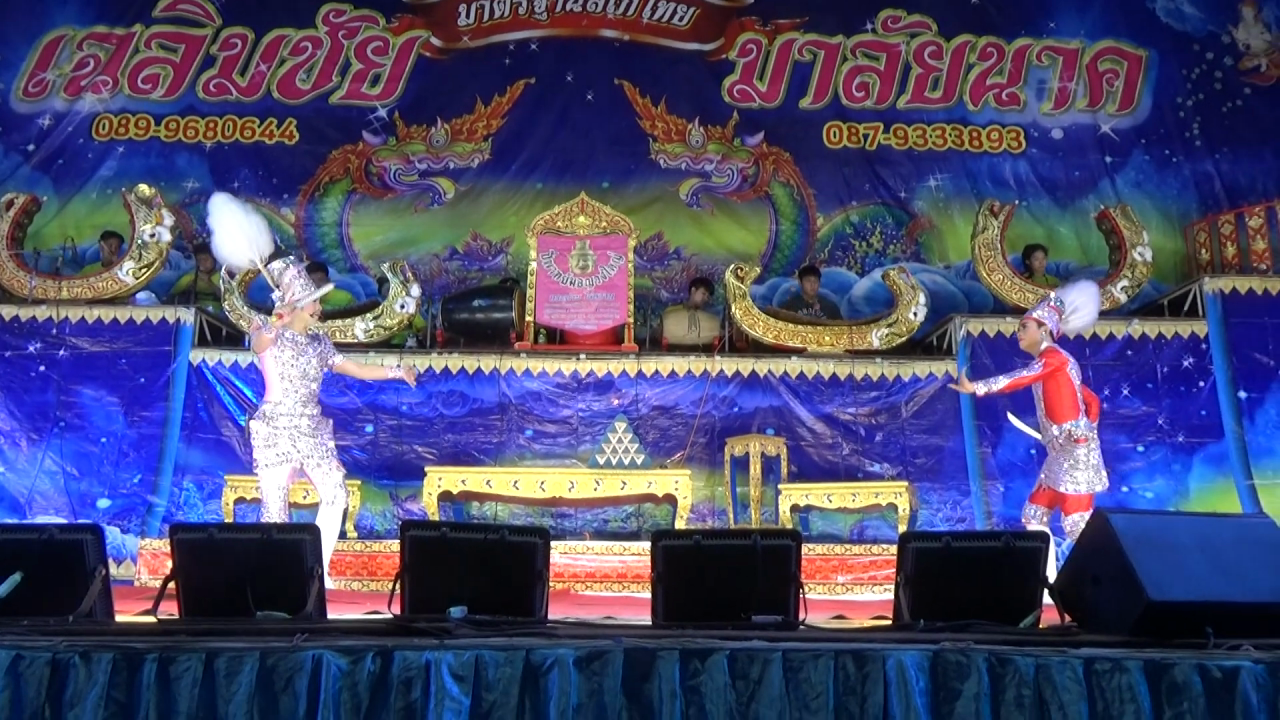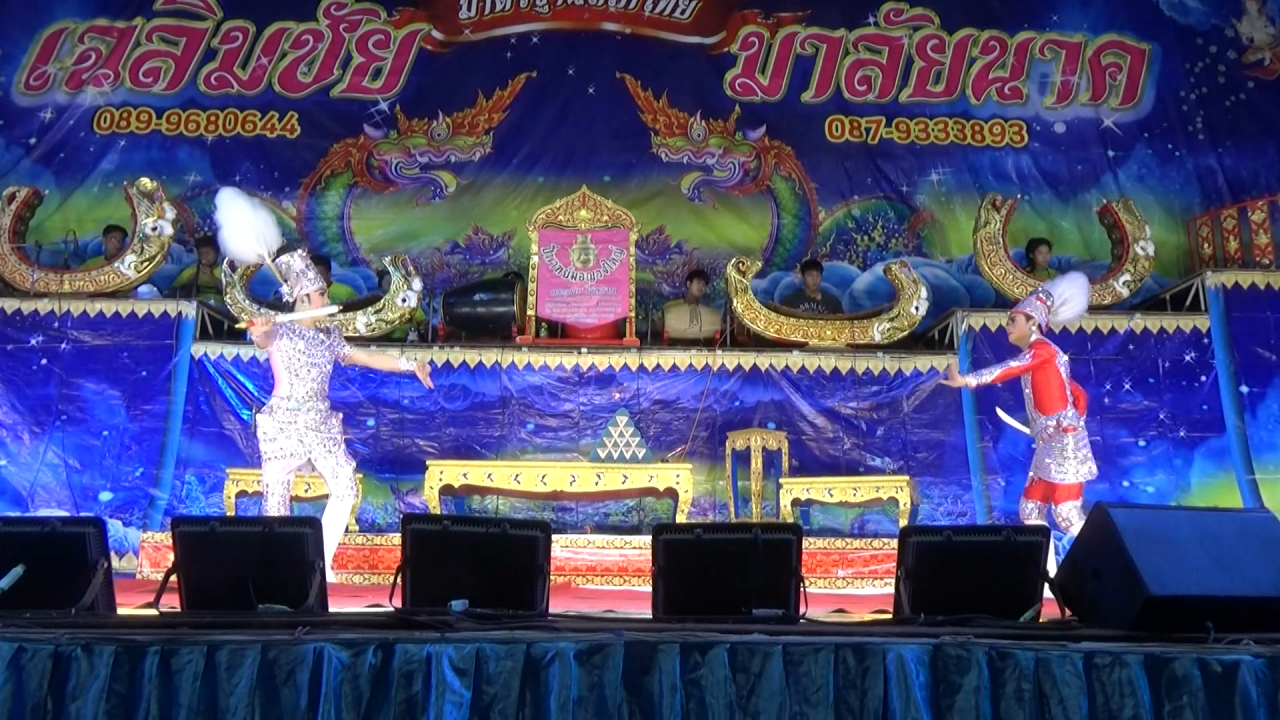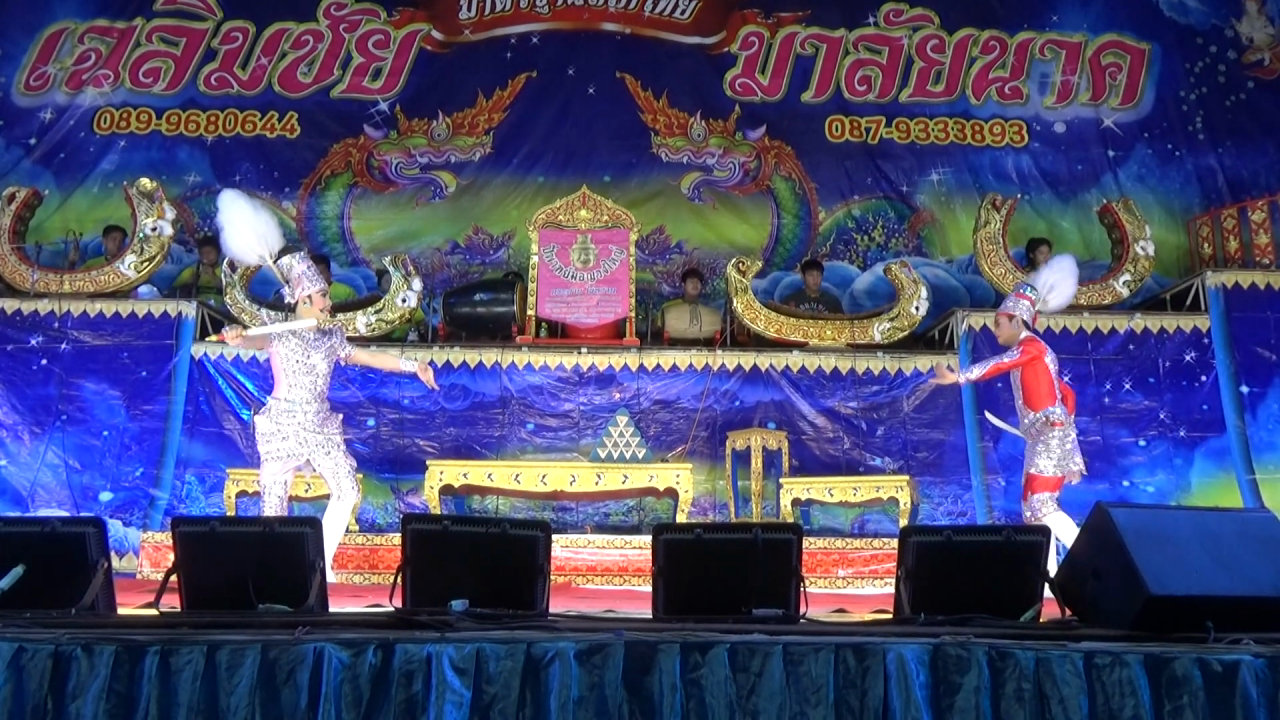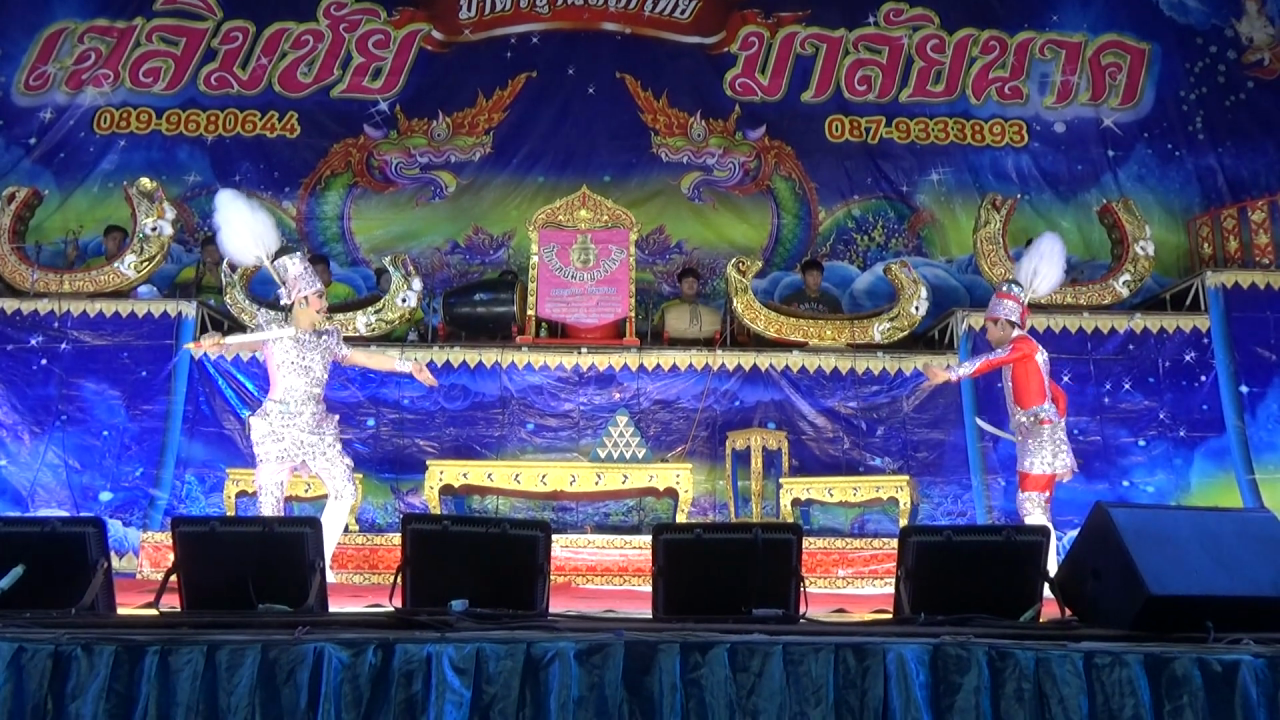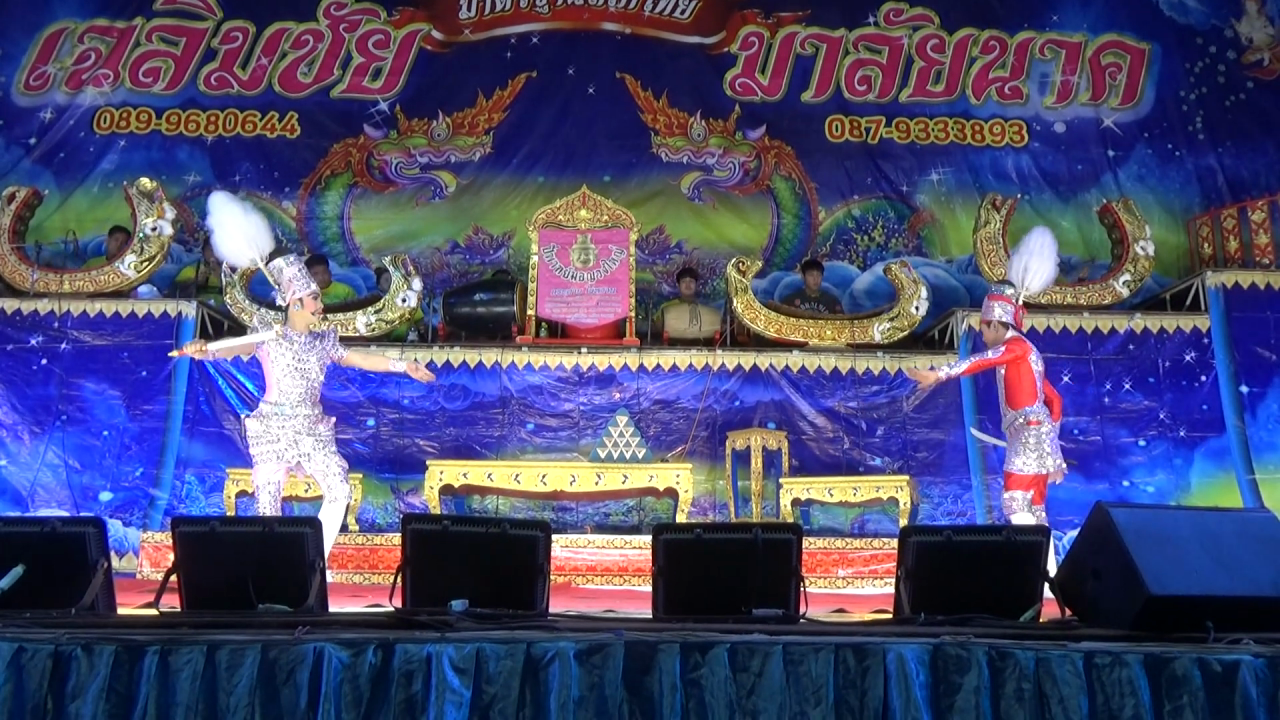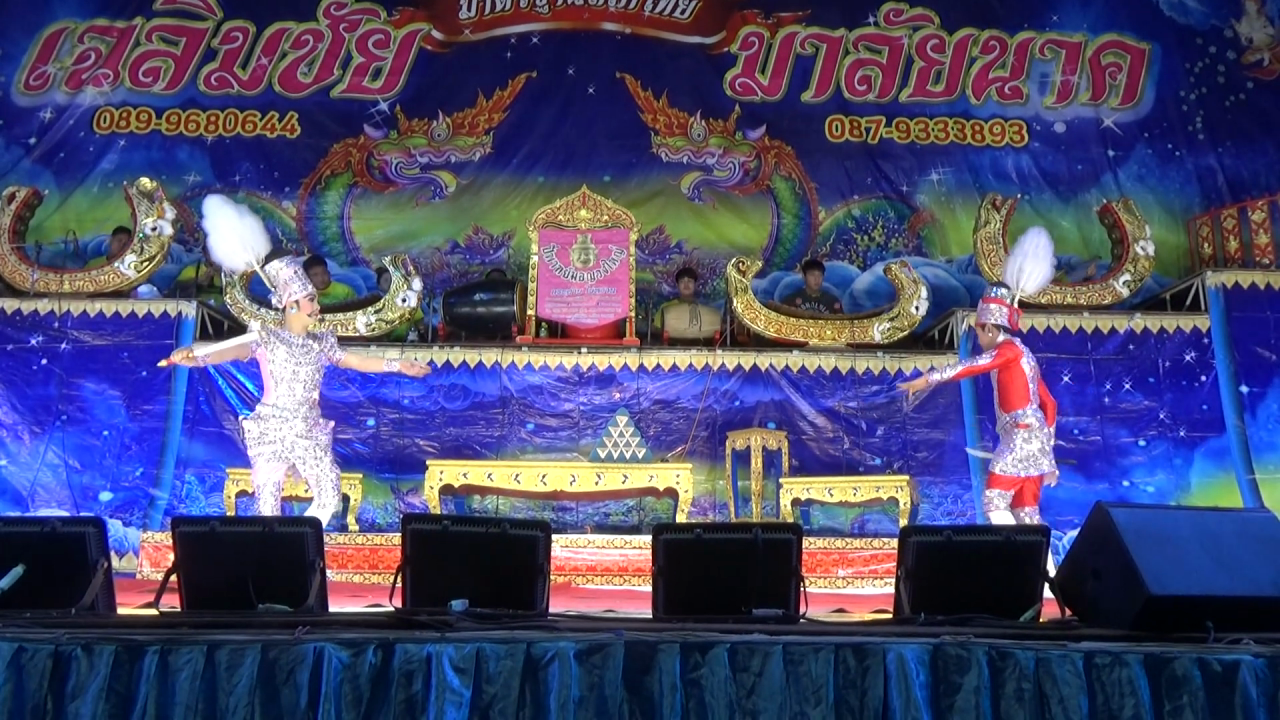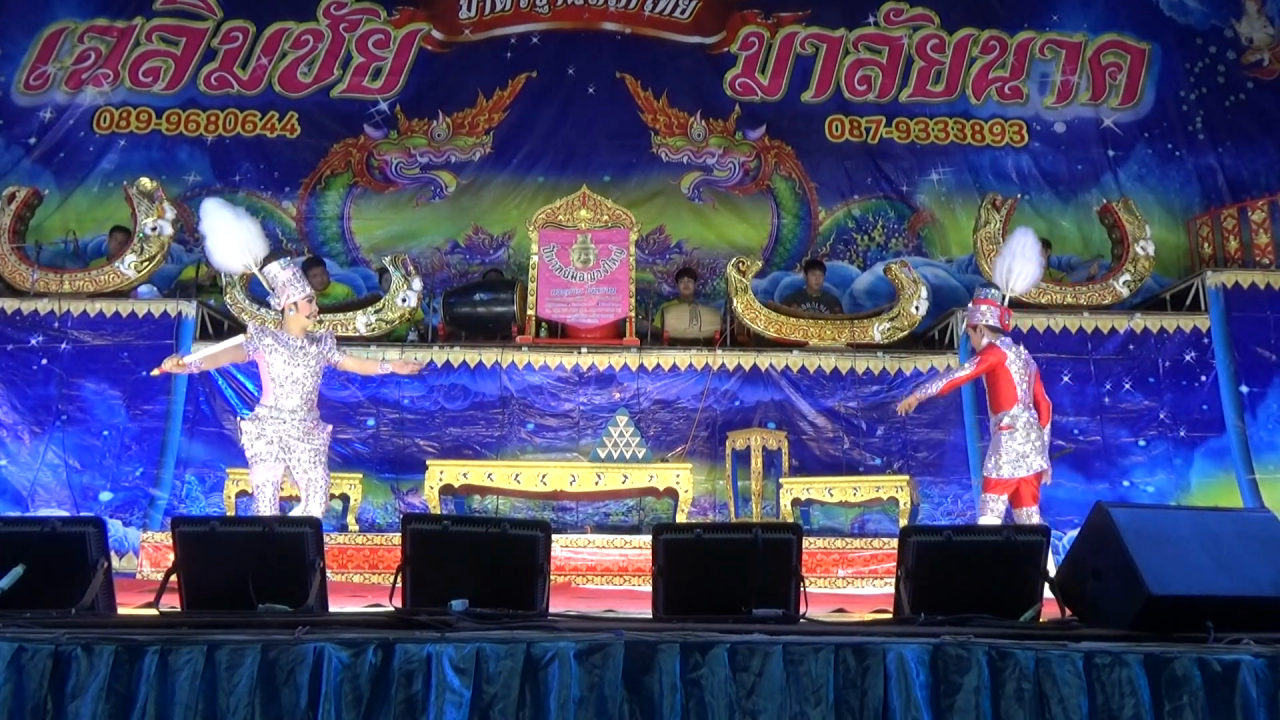
dt=0.2s
person 1, frame 1
left shoulder: (319, 343)
right shoulder: (274, 337)
left elbow: (355, 369)
right elbow: (259, 345)
left wrist: (397, 372)
right wrist: (273, 328)
left hip: (313, 430)
right hip: (276, 430)
left knee: (335, 495)
right knee: (274, 506)
left ankle: (318, 569)
person 1, frame 2
left shoulder: (331, 337)
right shoulder: (282, 329)
left elbow: (369, 358)
right elbow: (264, 339)
left wrist: (411, 365)
right wrist: (259, 331)
left hip: (322, 424)
right hip: (285, 424)
left knee: (345, 488)
right knee: (276, 498)
left ankle: (322, 561)
person 1, frame 3
left shoulder: (331, 337)
right shoulder: (279, 332)
left elbow: (371, 358)
right elbow: (257, 341)
left wrist: (413, 366)
right wrist: (239, 337)
left hip: (321, 426)
right hip: (284, 425)
left knee: (346, 489)
right knee: (274, 498)
left ankle: (322, 561)
person 1, frame 4
left shoulder: (328, 339)
right shoulder: (274, 332)
left elbow: (366, 358)
right elbow: (247, 342)
left wrist: (410, 366)
right wrist: (220, 344)
left hip: (317, 428)
right hip: (279, 427)
left knee: (345, 489)
right knee: (271, 499)
left ankle: (321, 561)
person 1, frame 5
left shoulder: (324, 341)
right shoulder: (268, 335)
left elbow: (361, 359)
right elbow: (238, 346)
left wrist: (403, 365)
right wrist: (206, 350)
left hip: (312, 430)
right hip: (274, 430)
left knee: (340, 491)
right knee: (268, 503)
person 1, frame 6
left shoulder: (322, 343)
right shoulder: (266, 339)
left elbow: (358, 361)
right elbow: (232, 351)
left wrist: (397, 366)
right wrist: (195, 358)
left hip: (310, 433)
right hip: (271, 433)
left knee: (330, 498)
right knee: (268, 508)
person 1, frame 7
left shoulder: (321, 344)
right shoulder: (264, 341)
left elbow: (353, 363)
right elbow: (228, 355)
left wrist: (390, 366)
right wrist: (188, 365)
left hip: (308, 436)
right hip: (269, 433)
left knee: (316, 505)
right knee: (266, 508)
person 2, frame 1
left shoulder: (1054, 357)
right shoulder: (1051, 365)
left elbow: (1021, 377)
right elbow: (1092, 401)
left wrist: (977, 388)
right wrist: (1087, 434)
left hip: (1075, 453)
right hip: (1061, 454)
left knee: (1076, 524)
right knee: (1034, 514)
right ankle: (1050, 581)
person 2, frame 2
left shoulder: (1043, 349)
right shoulder: (1039, 358)
left elbow: (1009, 369)
right elbow: (1080, 395)
left wrist: (968, 380)
right wrist: (1073, 430)
left hip: (1063, 443)
right hip: (1050, 445)
left knee: (1067, 514)
right knee: (1031, 509)
right ankle: (1048, 575)
person 2, frame 3
left shoulder: (1033, 346)
right shoulder: (1028, 354)
left elbow: (999, 364)
right elbow: (1068, 394)
left wrist: (958, 377)
right wrist: (1064, 429)
left hip: (1051, 439)
right hip: (1042, 441)
left knee: (1042, 506)
right knee: (1034, 510)
right ankle: (1051, 574)
person 2, frame 4
left shoulder: (1024, 344)
right shoulder: (1022, 355)
left elbow: (989, 360)
right elbow: (1059, 397)
left wrist: (950, 375)
right wrist: (1056, 433)
left hip: (1041, 437)
right hip: (1035, 439)
left knee: (1030, 505)
right knee: (1036, 509)
left ankle: (1047, 568)
right ankle: (1050, 573)
person 2, frame 5
left shoulder: (1015, 346)
right shoulder: (1018, 355)
left elbow: (980, 359)
right elbow: (1053, 397)
left wrist: (939, 374)
right wrist: (1051, 434)
left hip: (1030, 435)
right hip: (1033, 436)
left knee: (1014, 503)
right knee: (1033, 508)
right ankle: (1047, 571)
person 2, frame 6
left shoulder: (1009, 349)
right shoulder: (1022, 355)
left elbow: (969, 367)
right elbow: (1049, 405)
left wrist: (926, 380)
right wrist: (1045, 442)
left hip: (1020, 438)
right hip: (1033, 440)
left knee: (995, 501)
right knee: (1027, 510)
right ankle: (1046, 574)
person 2, frame 7
left shoulder: (994, 350)
right shoulder: (1022, 355)
left elbow: (957, 377)
right elbow: (1044, 404)
left wrist: (916, 396)
right wrist: (1041, 444)
left hip: (1010, 438)
right hip: (1031, 442)
left knee: (991, 508)
right knee: (1028, 513)
